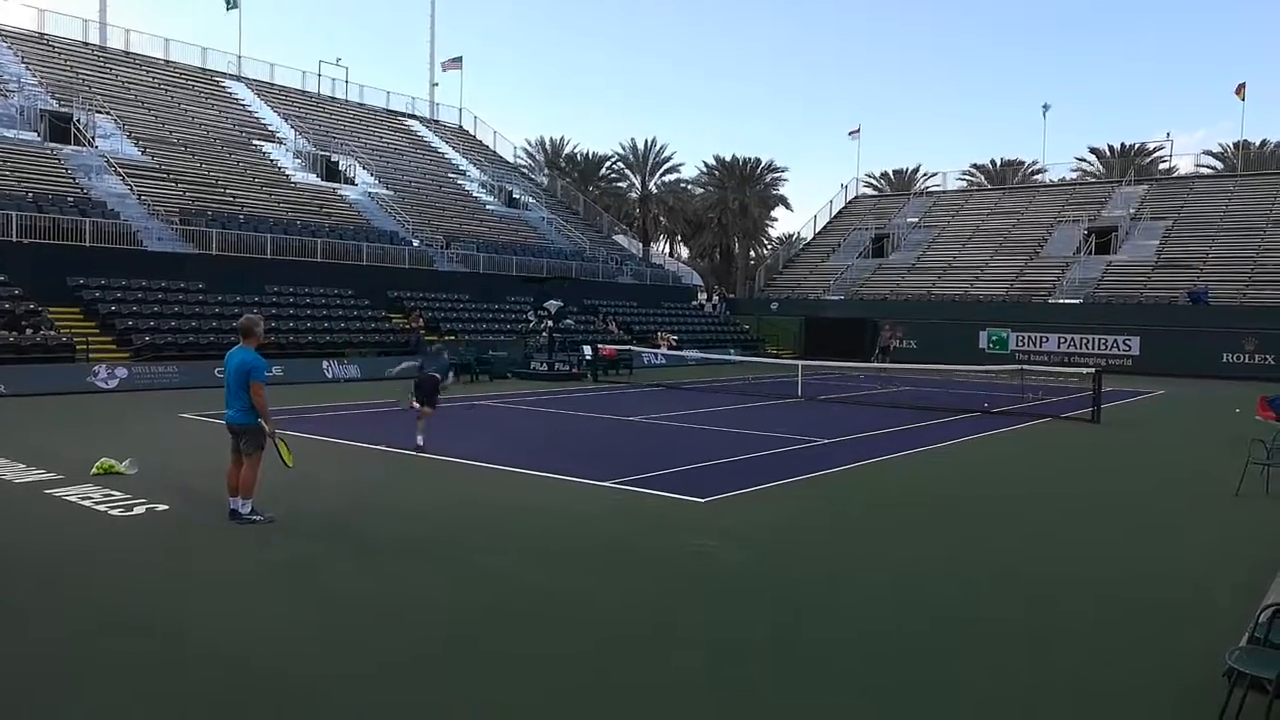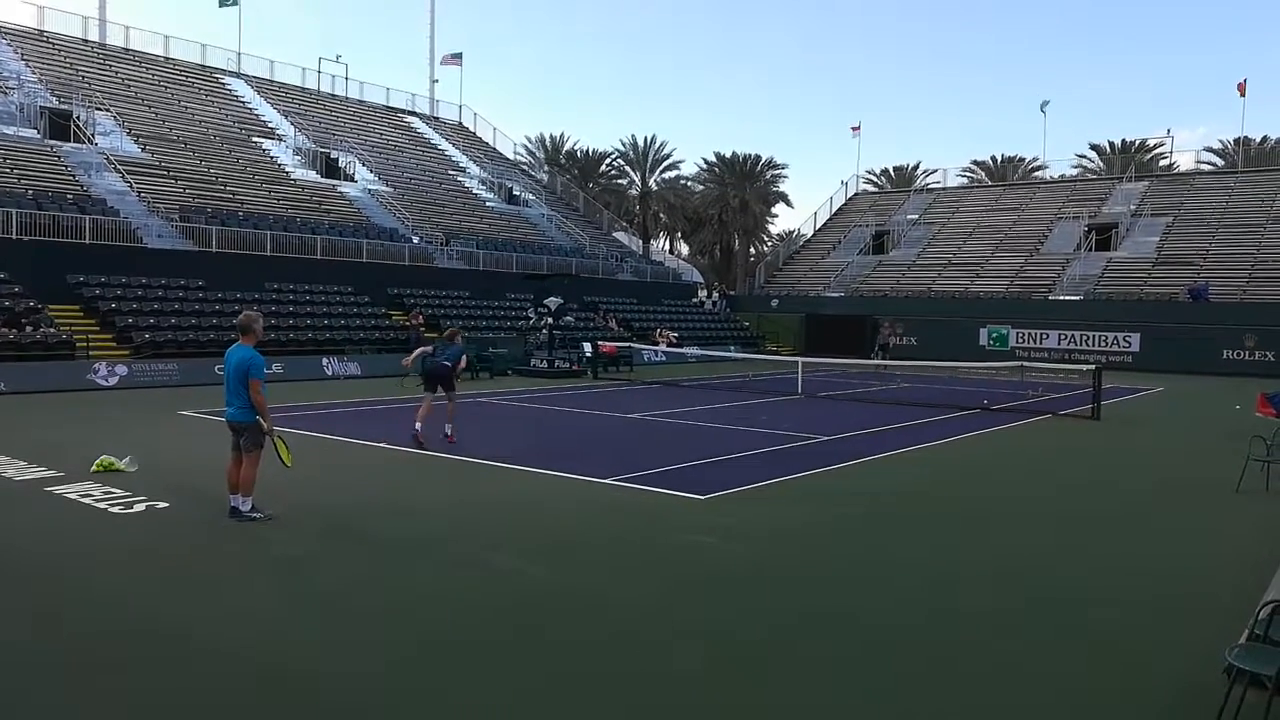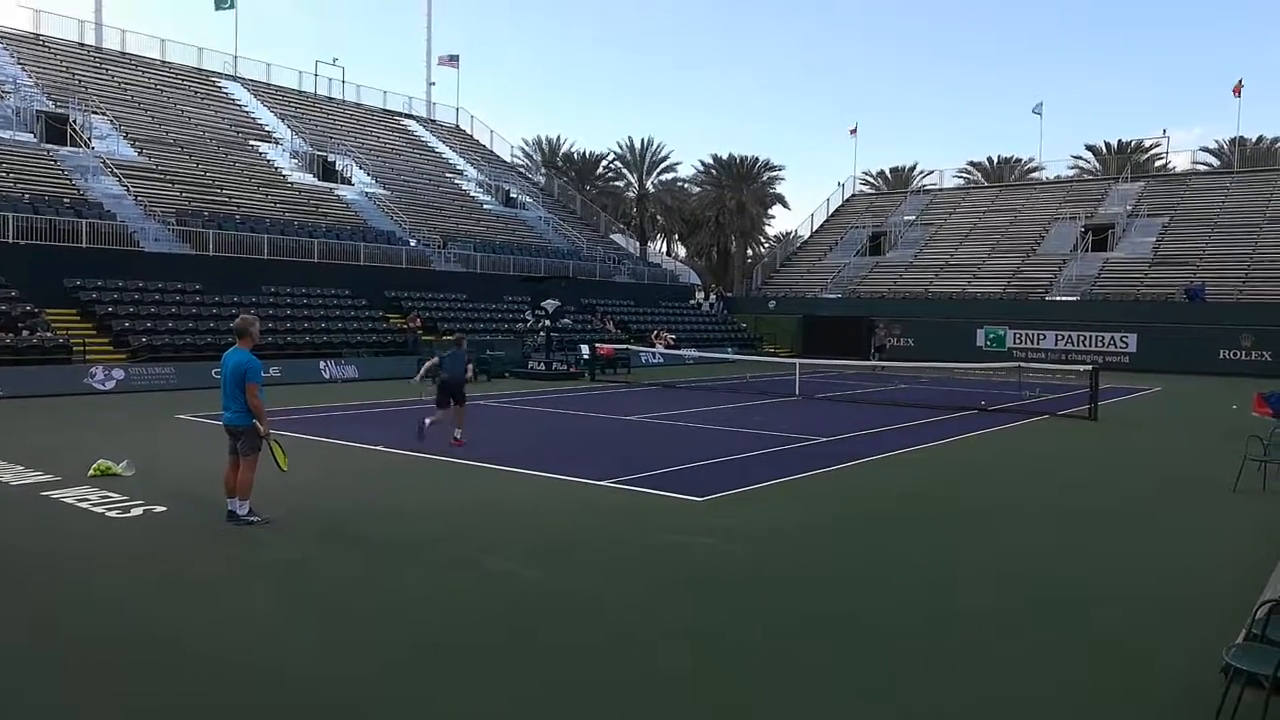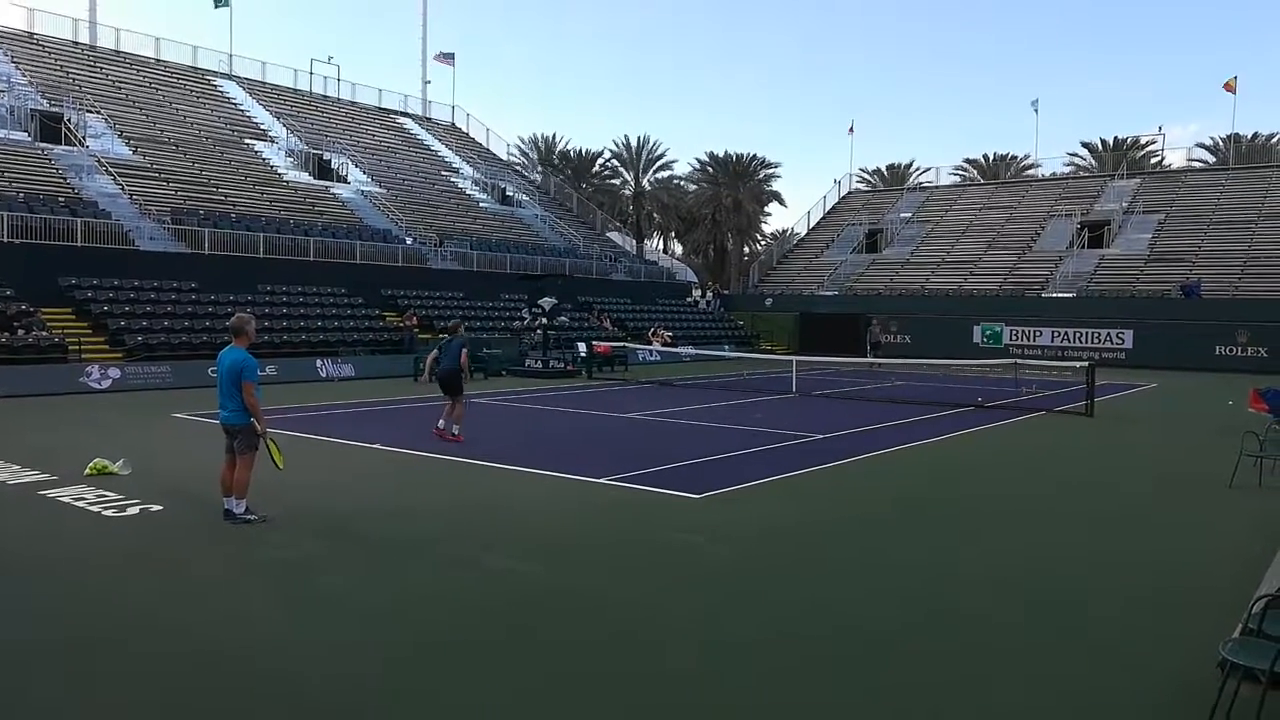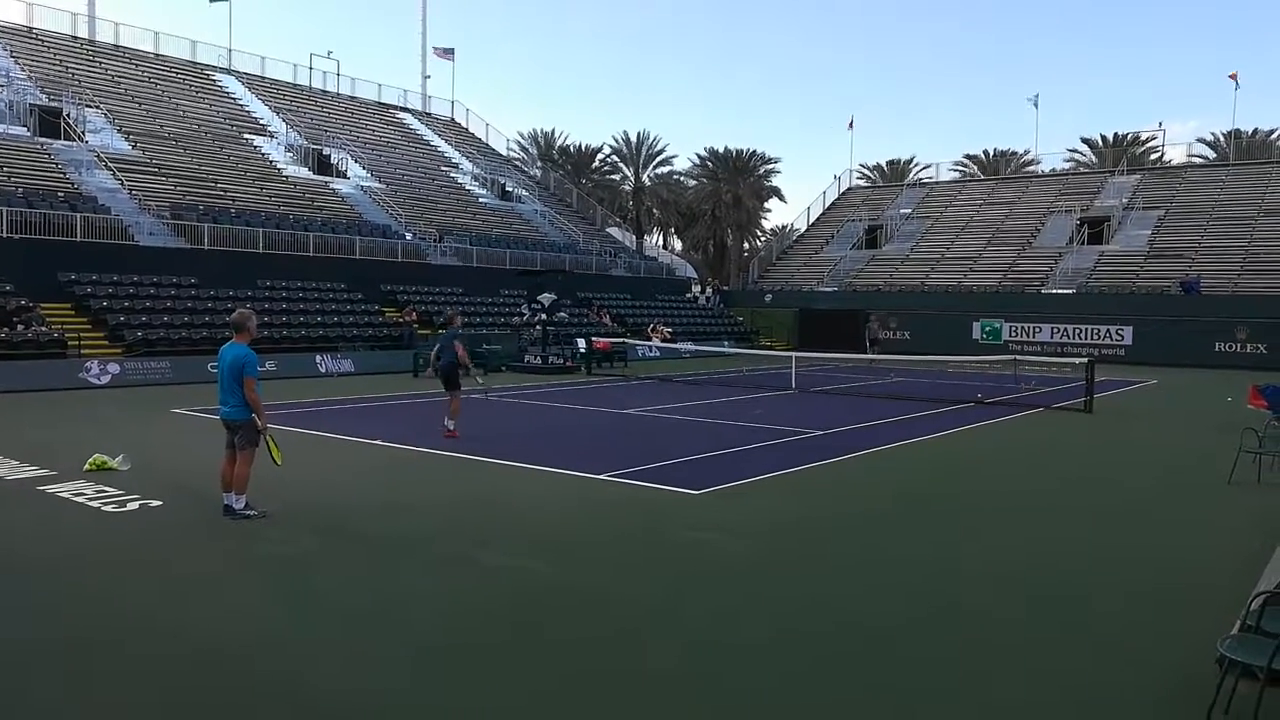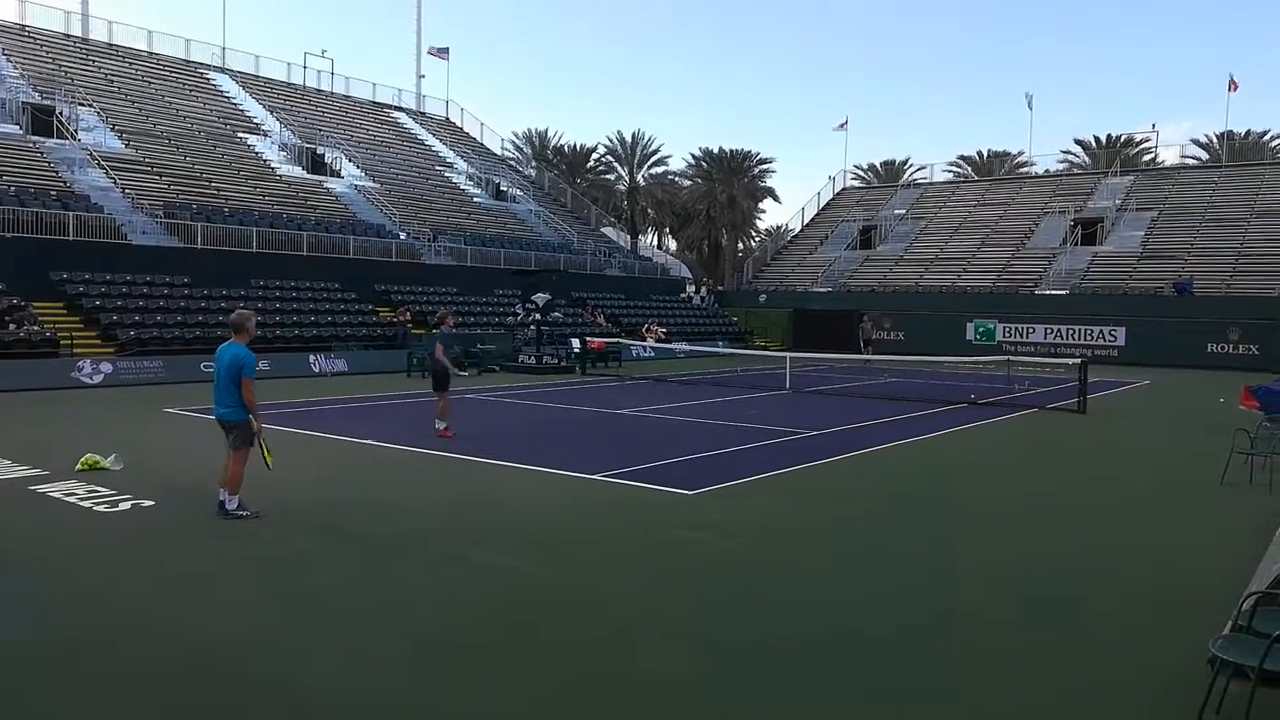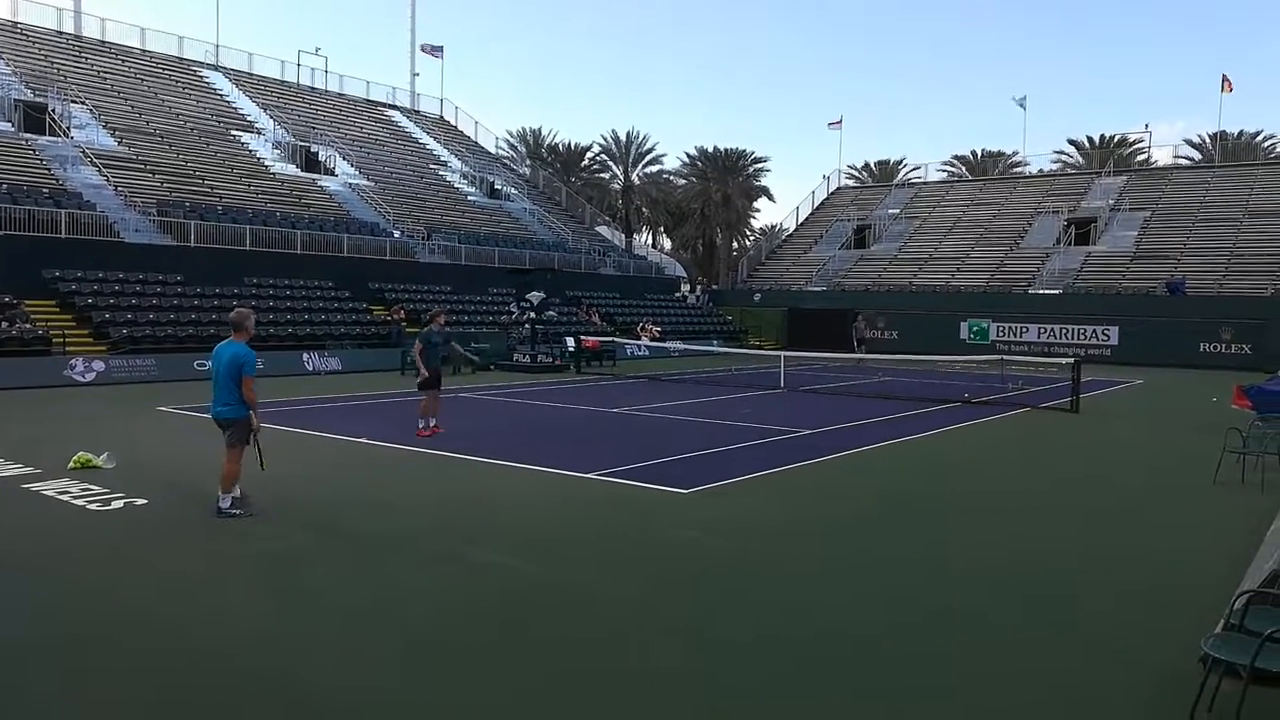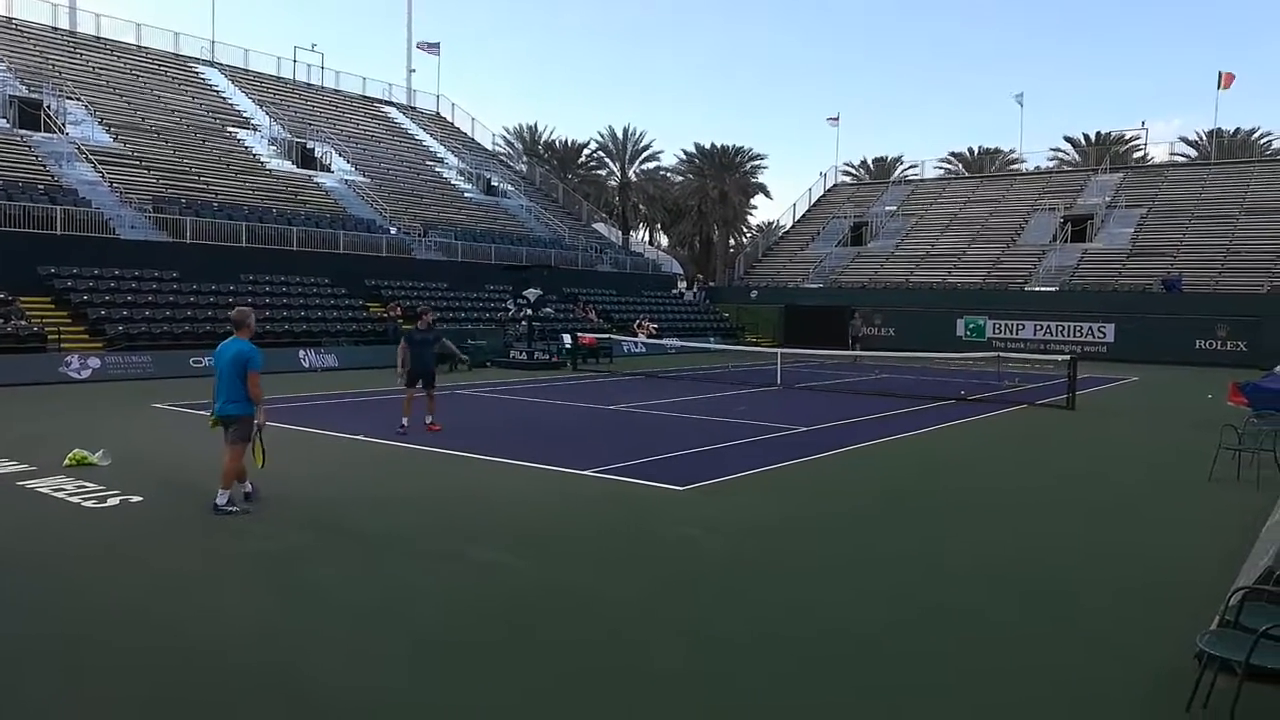
dt=0.2s
person 1, frame 1
left shoulder: (231, 355)
right shoulder: (255, 361)
right elbow: (257, 396)
right wrist: (268, 422)
left hip: (233, 417)
right hip: (249, 421)
left knee: (236, 463)
right knee: (250, 465)
left ankle: (234, 507)
right ankle: (246, 511)
person 1, frame 2
left shoulder: (230, 352)
right shoulder: (254, 358)
right elbow: (256, 394)
right wrist: (267, 419)
left hip: (233, 415)
right hip: (249, 418)
left knee: (236, 461)
right knee: (250, 463)
left ankle: (235, 505)
right ankle: (246, 508)
person 1, frame 3
left shoulder: (227, 356)
right shoulder: (251, 362)
right elbow: (253, 398)
right wrist: (264, 423)
left hip: (231, 419)
right hip: (246, 422)
left knee: (233, 465)
right knee: (247, 467)
left ankle: (232, 509)
right ankle: (243, 512)
person 1, frame 4
left shoulder: (223, 355)
right shoulder: (247, 361)
right elbow: (249, 397)
right wrist: (261, 421)
left hip: (227, 418)
right hip: (243, 420)
left knee: (230, 464)
right knee: (244, 466)
left ankle: (229, 507)
right ankle: (240, 511)
person 1, frame 5
left shoulder: (224, 350)
right shoulder: (248, 356)
right elbow: (250, 393)
right wrist: (261, 417)
left hip: (228, 413)
right hip: (243, 416)
left knee: (230, 459)
right knee: (244, 462)
left ankle: (228, 503)
right ankle: (239, 506)
person 1, frame 6
left shoulder: (221, 350)
right shoulder: (246, 356)
right elbow: (247, 394)
right wrist: (256, 418)
left hip: (223, 413)
right hip: (239, 416)
left knee: (232, 458)
right knee: (238, 462)
left ankle: (224, 500)
right ankle: (232, 506)
person 1, frame 7
left shoulder: (219, 348)
right shoulder: (246, 354)
right elbow: (248, 391)
right wrist: (255, 415)
left hip: (220, 411)
right hip: (236, 413)
left knee: (232, 457)
right knee: (233, 459)
left ankle: (233, 493)
right ankle: (225, 505)
person 1, frame 8
left shoulder: (221, 348)
right shoulder: (251, 351)
left elbow: (217, 381)
right elbow: (253, 387)
left wrist: (215, 408)
right wrist: (261, 410)
left hip: (223, 409)
right hip: (241, 411)
left knee: (235, 454)
right knee: (233, 457)
left ankle: (246, 489)
right ankle: (222, 502)
